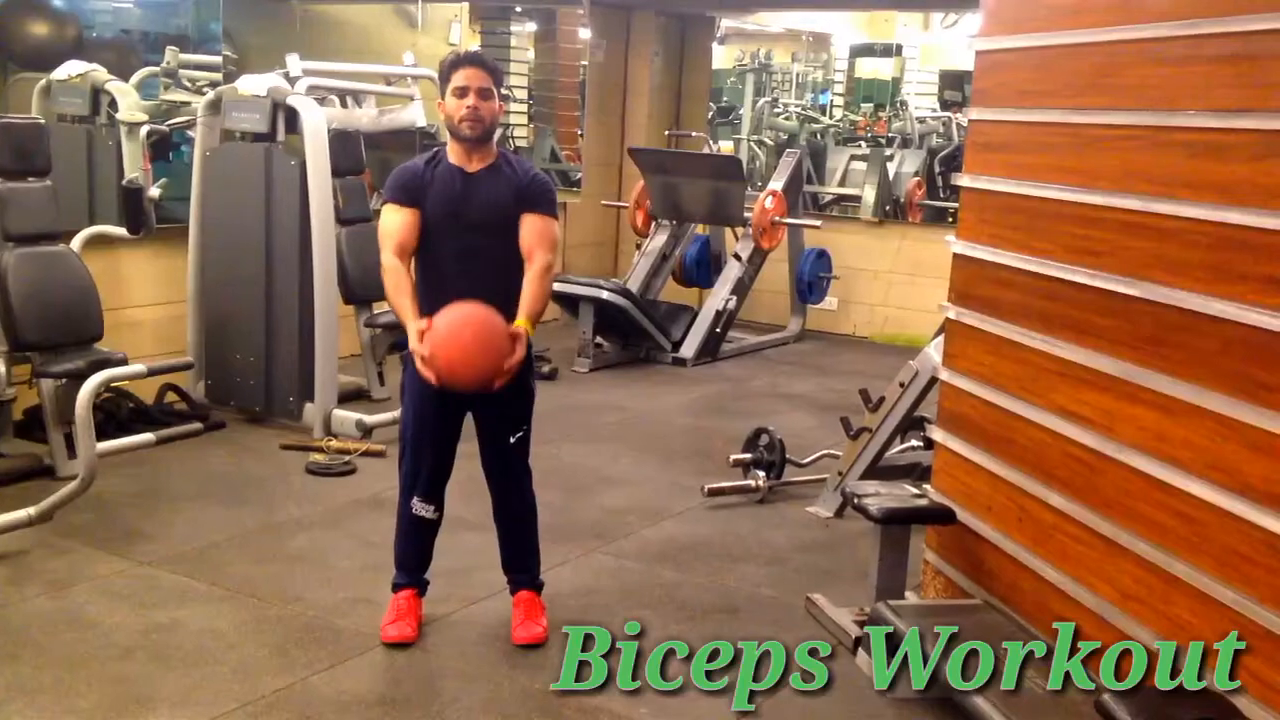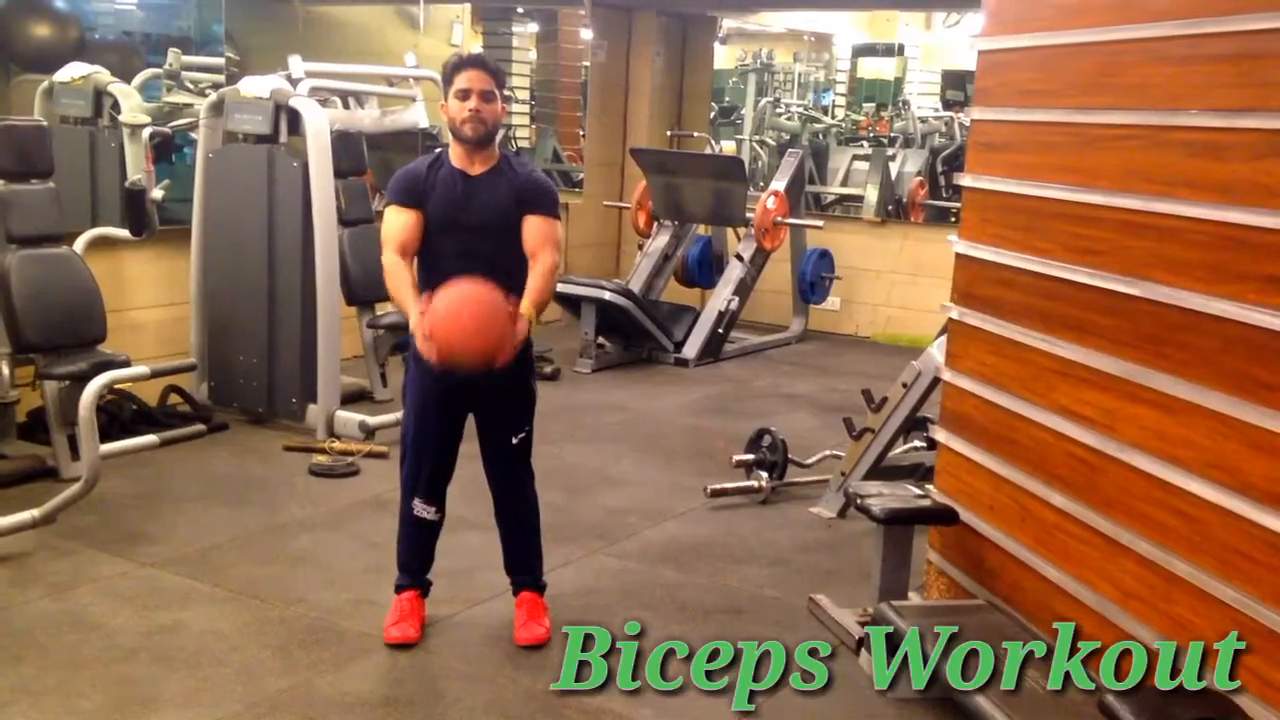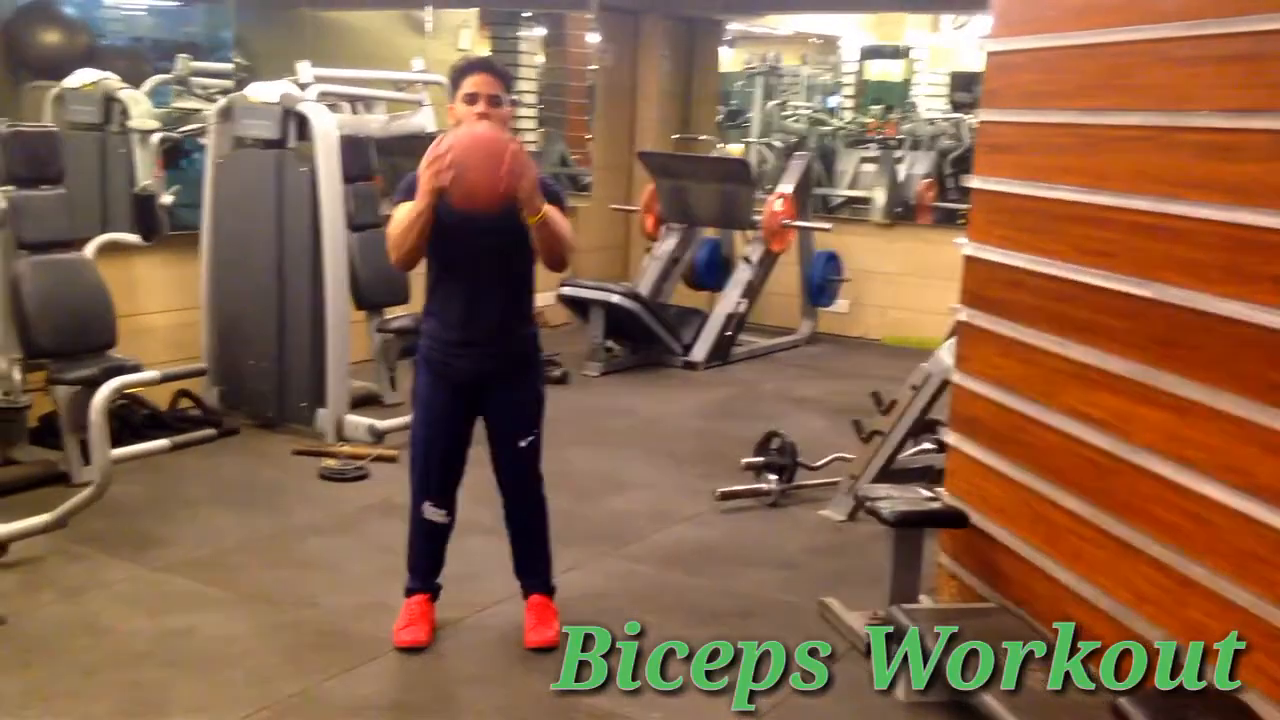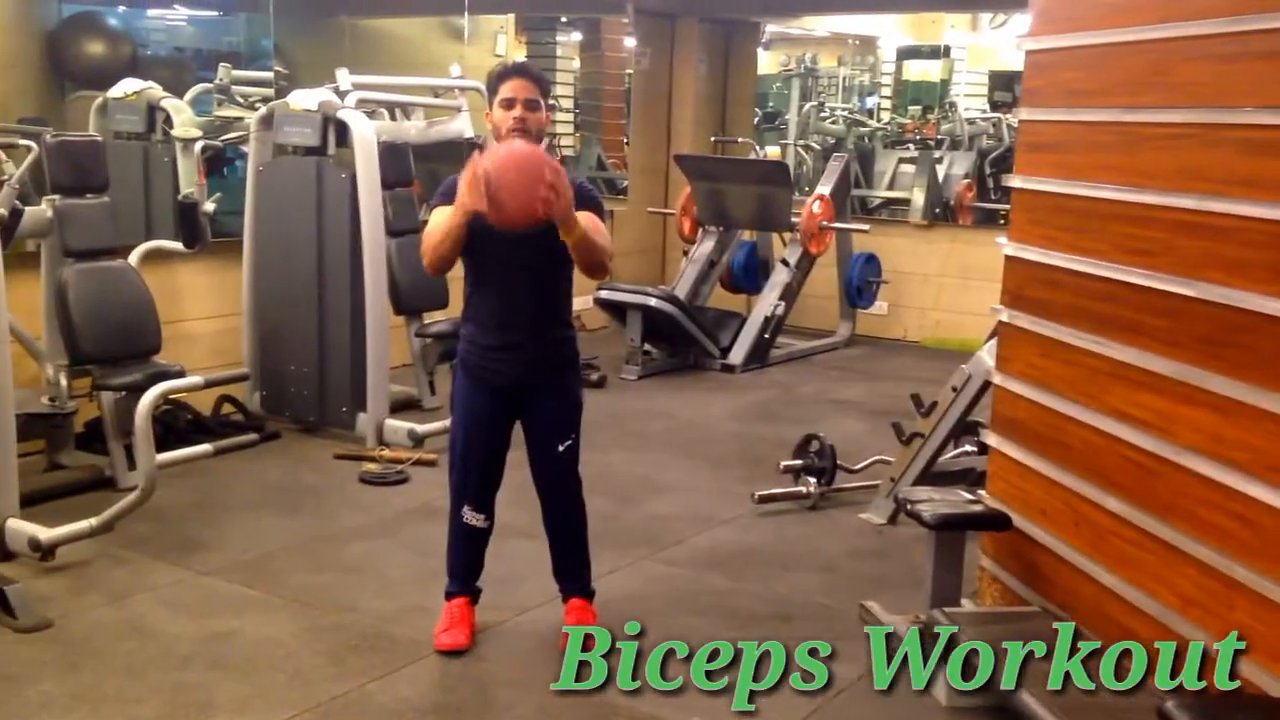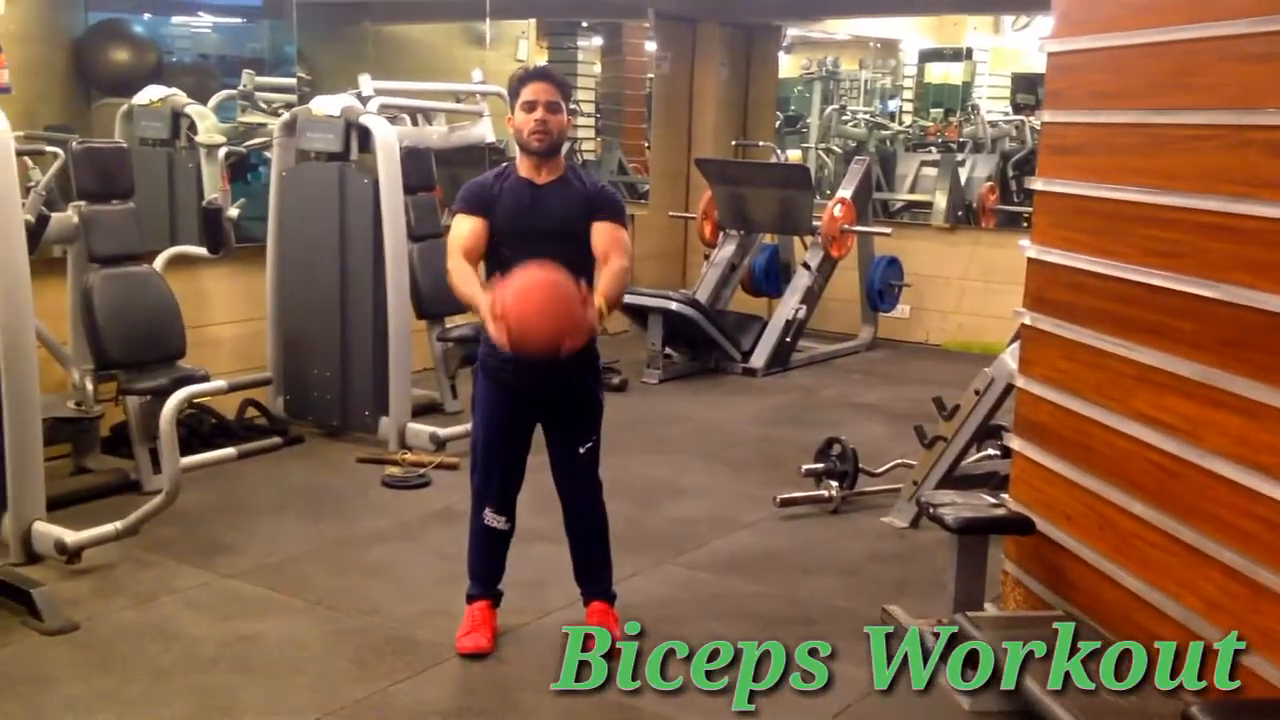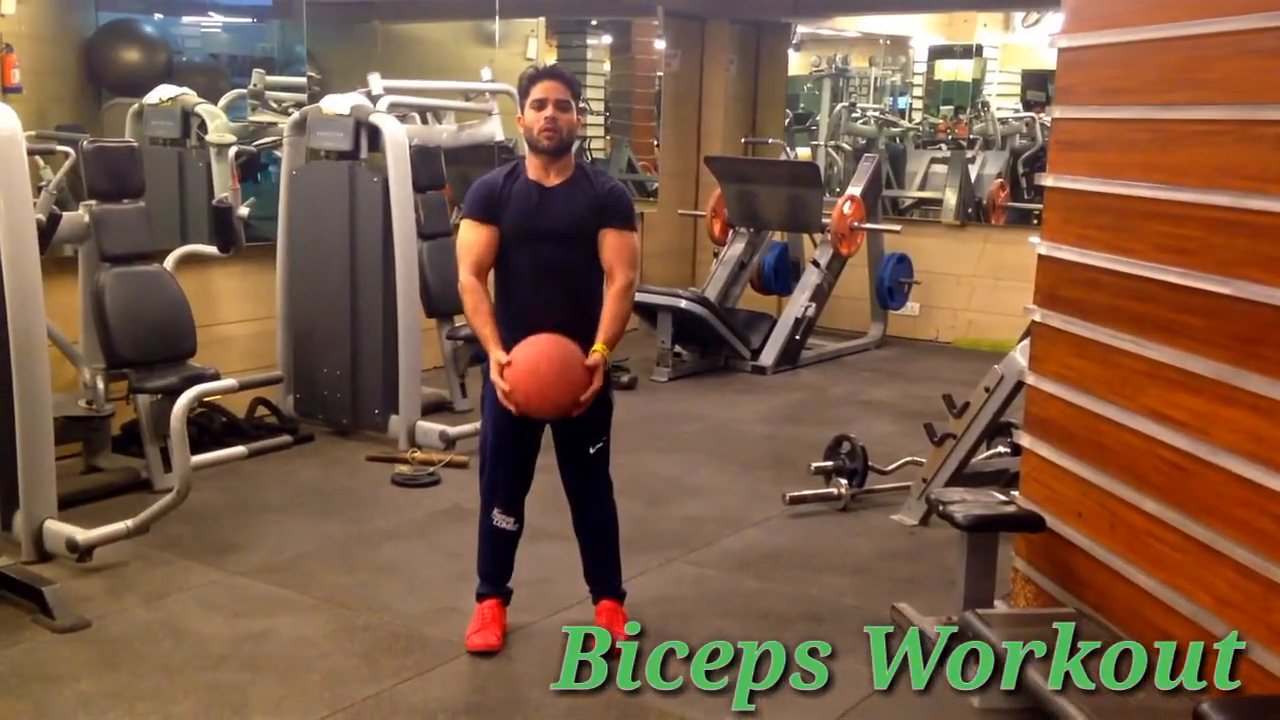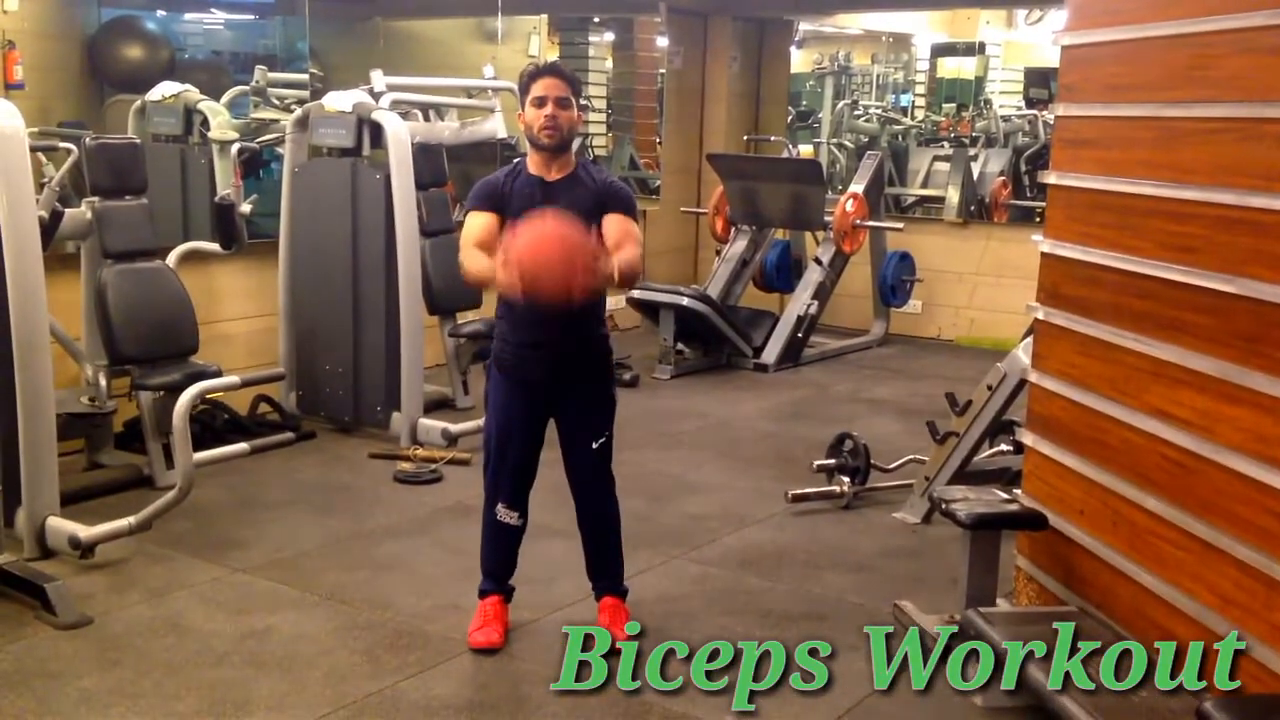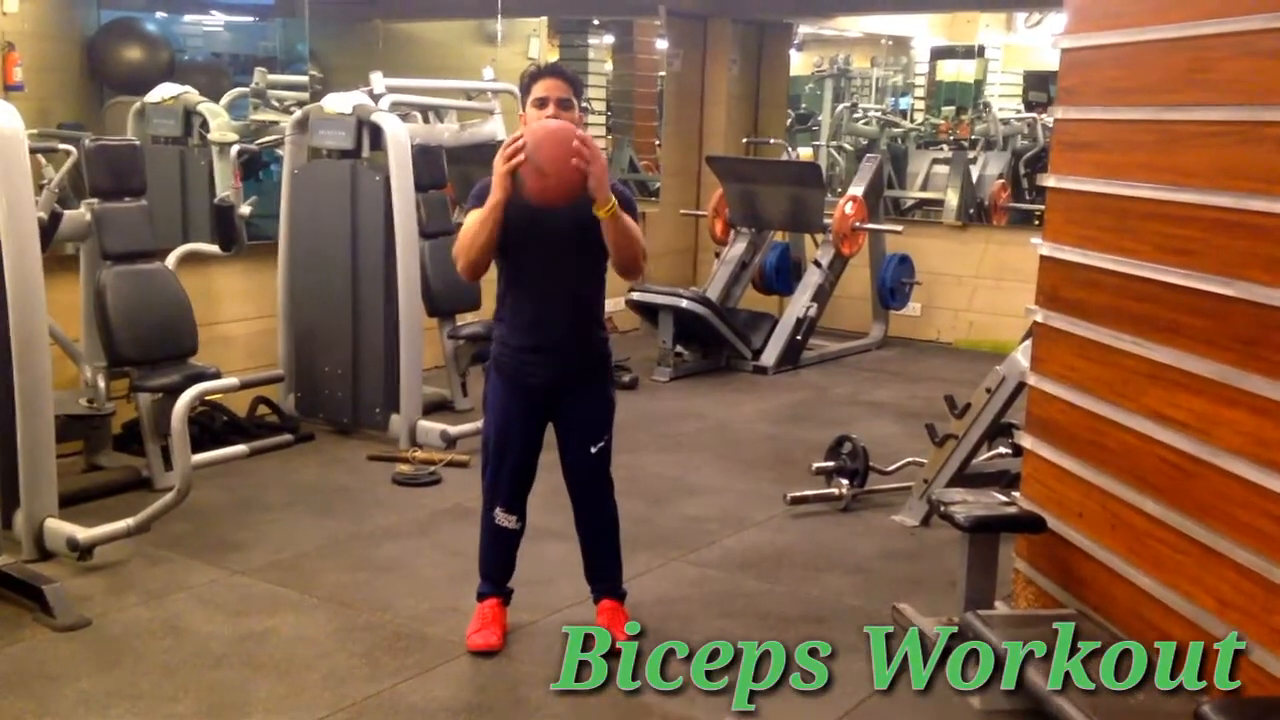
dt=0.5s
person 1, frame 1
left shoulder: (529, 183)
right shoulder: (412, 179)
left elbow: (540, 261)
right elbow: (394, 257)
left wrist: (522, 329)
right wrist: (414, 325)
left hip: (505, 354)
right hip: (433, 353)
left knee: (511, 477)
right knee: (421, 476)
left ankle: (526, 590)
right ankle: (407, 589)
person 1, frame 2
left shoulder: (530, 185)
right shoulder: (414, 180)
left elbow: (545, 259)
right elbow: (395, 256)
left wrist: (524, 314)
right wrist: (415, 310)
left hip: (507, 354)
right hip: (434, 353)
left knee: (513, 478)
right knee: (422, 477)
left ankle: (528, 591)
right ankle: (410, 590)
person 1, frame 3
left shoulder: (536, 184)
right shoulder: (423, 180)
left elbow: (559, 257)
right elbow: (400, 256)
left wrist: (528, 201)
right wrist: (428, 196)
left hip: (514, 361)
right hip: (444, 359)
left knee: (522, 481)
right knee: (432, 482)
left ankle: (538, 595)
right ankle: (420, 594)
person 1, frame 4
left shoulder: (574, 192)
right shoulder: (459, 188)
left elbow: (600, 265)
right elbow: (432, 261)
left wrist: (565, 219)
right wrist: (463, 211)
left hip: (552, 365)
right hip: (481, 364)
left knee: (561, 486)
right knee: (471, 487)
left ankle: (578, 599)
right ankle: (460, 598)
person 1, frame 5
left shoulder: (595, 195)
right shoulder: (482, 192)
left elbow: (617, 262)
right elbow: (458, 261)
left wrist: (597, 303)
right wrist: (485, 304)
left hip: (574, 367)
right hip: (502, 365)
left knee: (581, 487)
right knee: (493, 487)
left ankle: (599, 601)
right ankle: (482, 601)
person 1, frame 6
left shoulder: (607, 195)
right shoulder: (490, 192)
left elbow: (621, 279)
right elbow: (471, 277)
left wrist: (601, 352)
right wrist: (495, 352)
left hip: (582, 368)
right hip: (512, 367)
left knee: (591, 488)
right knee: (501, 488)
left ankle: (608, 600)
right ankle: (491, 599)
person 1, frame 7
left shoulder: (606, 190)
right shoulder: (494, 190)
left elbow: (633, 260)
right elbow: (468, 259)
left wrist: (606, 270)
right wrist: (497, 270)
left hip: (586, 364)
right hip: (516, 363)
left knee: (594, 484)
right knee: (505, 484)
left ankle: (611, 597)
right ankle: (493, 596)
person 1, frame 8
left shoulder: (607, 190)
right shoulder: (494, 188)
left elbow: (633, 266)
right elbow: (467, 266)
left wrist: (601, 196)
right wrist: (500, 195)
left hip: (585, 368)
right hip: (514, 367)
left knee: (593, 488)
right knee: (503, 489)
left ankle: (610, 600)
right ankle: (492, 599)
